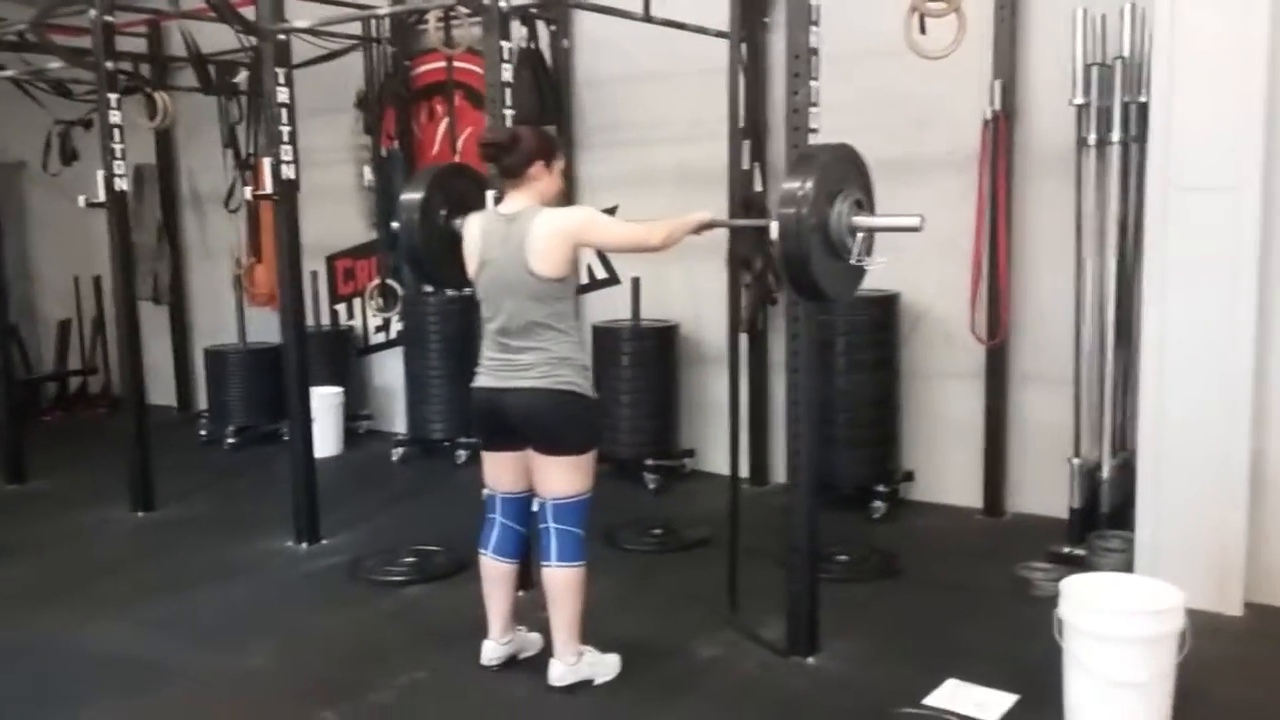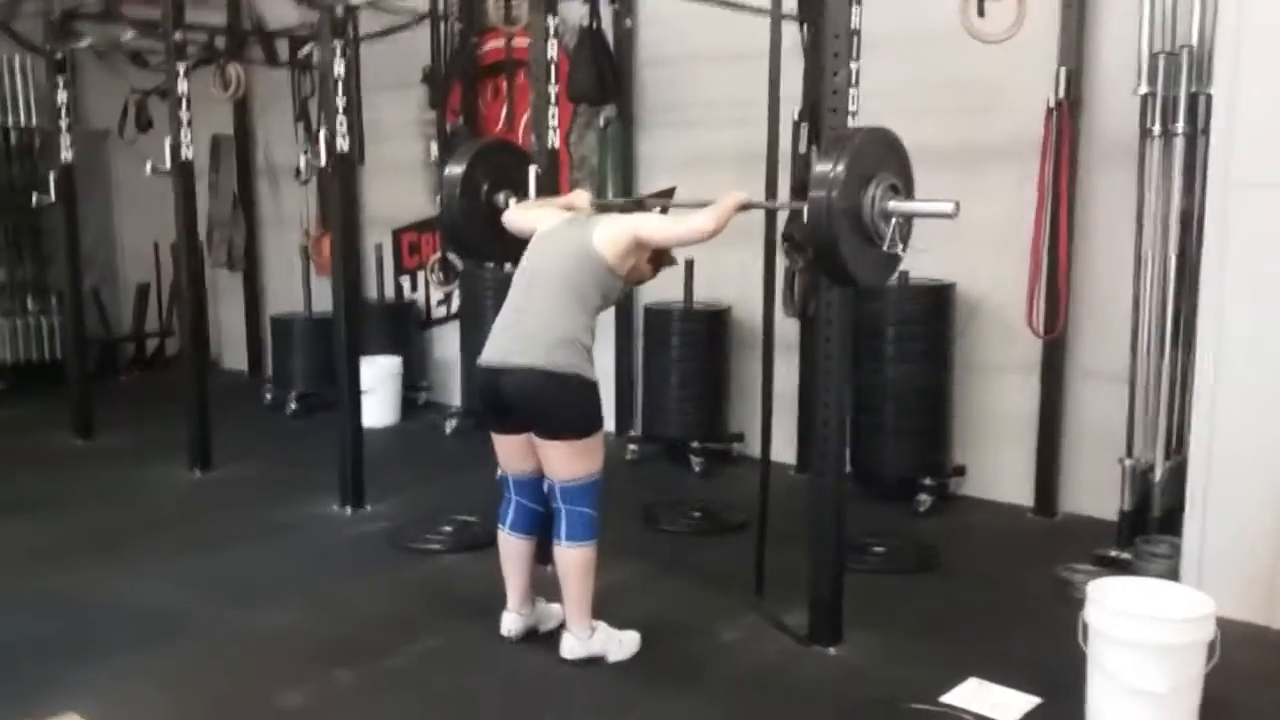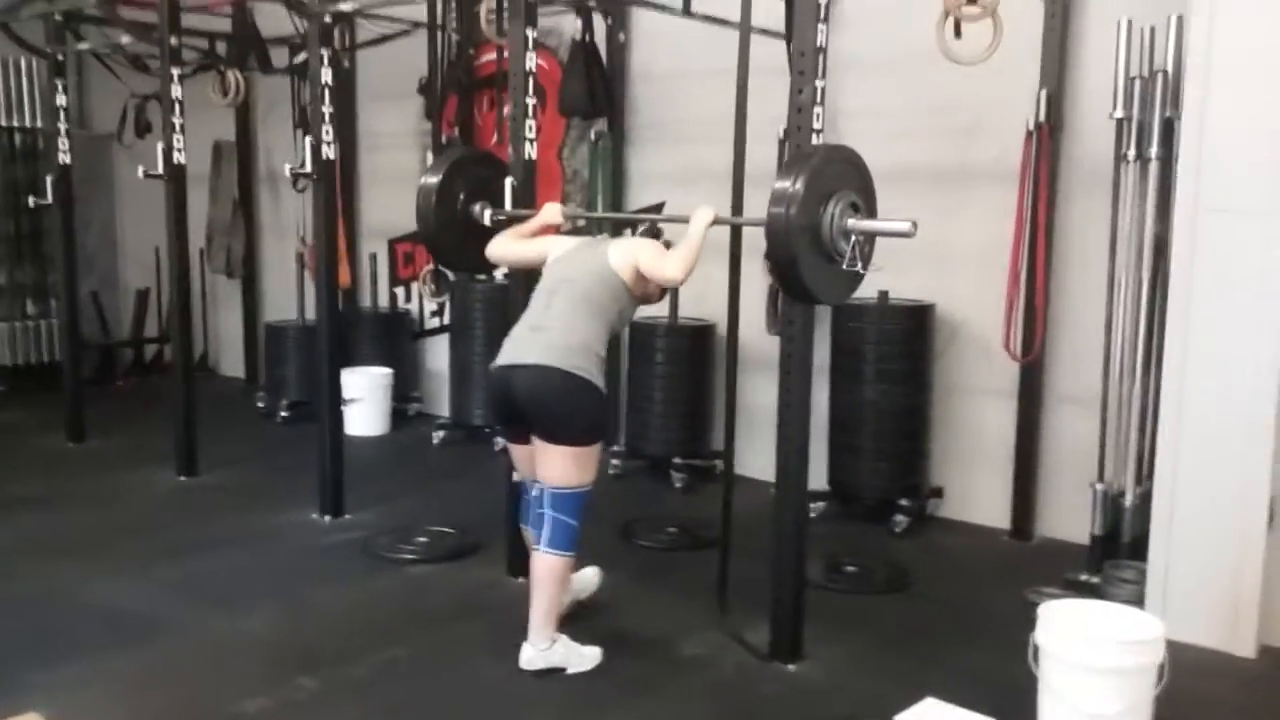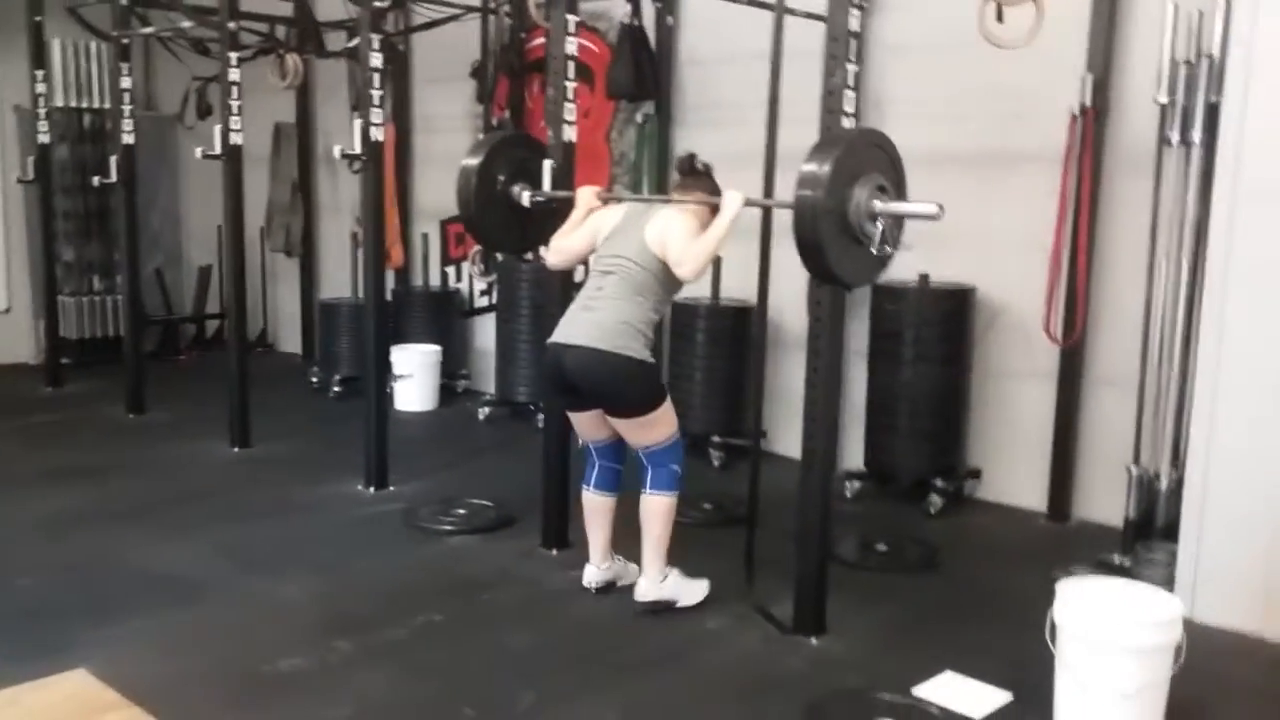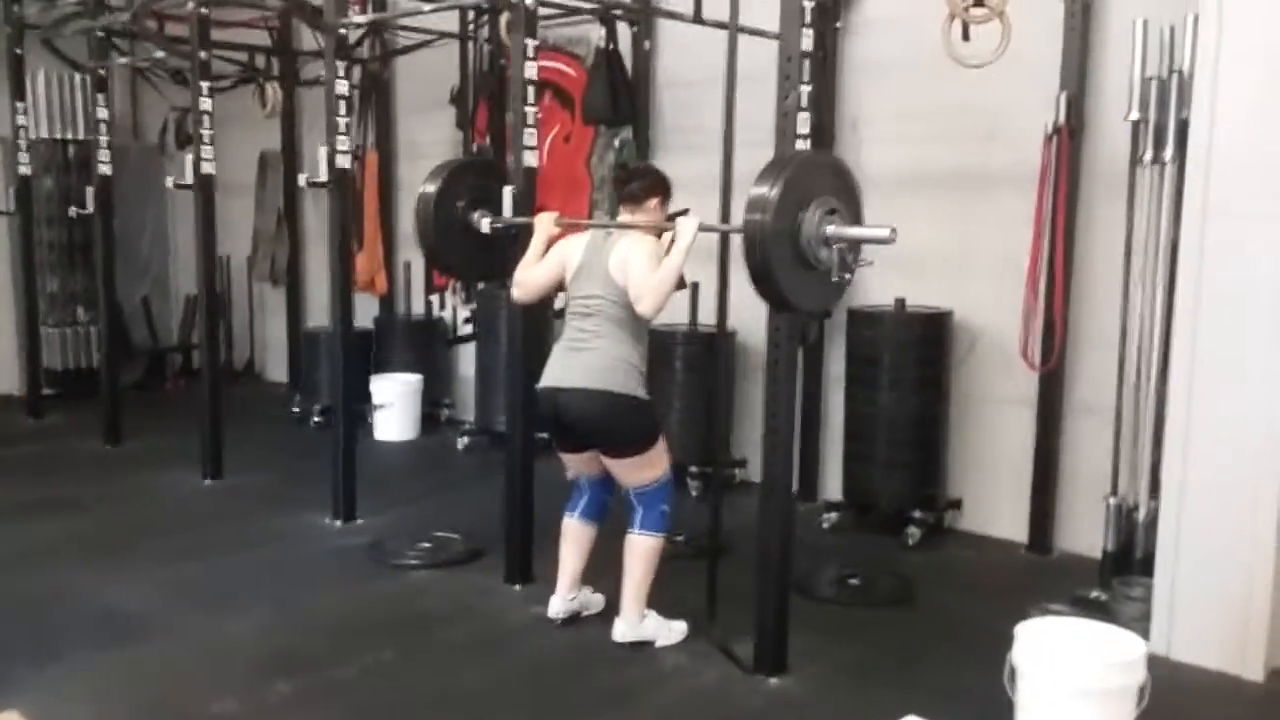
dt=0.5s
person 1, frame 1
left shoulder: (474, 228)
right shoulder: (561, 224)
right elbow: (653, 238)
right wrist: (694, 221)
left hip: (492, 394)
right hip: (554, 397)
left knee: (503, 516)
right knee: (563, 525)
left ankle: (499, 638)
right ankle: (568, 659)
person 1, frame 2
left shoulder: (557, 222)
right shoulder: (628, 230)
left elbow: (512, 212)
right elbow: (702, 225)
left wrist: (570, 201)
right wrist: (732, 202)
left hip: (494, 369)
right hip: (553, 375)
left knee: (520, 496)
right knee: (576, 505)
left ankle: (518, 611)
right ankle: (582, 634)
person 1, frame 3
left shoulder: (566, 244)
right shoulder: (641, 250)
left elbow: (495, 250)
right elbow: (675, 271)
left wrist: (541, 221)
right wrist: (699, 226)
left hip: (507, 371)
right hip: (564, 380)
left knee: (538, 494)
right knee: (561, 510)
left ankle: (558, 584)
right ankle: (542, 643)
person 1, frame 4
left shoulder: (612, 213)
right shoulder: (679, 221)
left elbow: (555, 257)
right elbow: (687, 267)
left wrist: (581, 209)
right wrist: (728, 215)
left hip: (563, 349)
right hip: (613, 356)
left knee: (603, 458)
right knee: (665, 462)
left ankle: (600, 566)
right ankle: (655, 580)
person 1, frame 5
left shoulder: (574, 242)
right shoulder: (641, 245)
left elbow: (521, 290)
right elbow: (648, 303)
left wrist: (540, 236)
right wrist: (682, 244)
left hip: (555, 390)
right hip: (608, 395)
left knee: (590, 487)
right knee: (653, 499)
left ankle: (566, 595)
right ankle: (633, 619)
